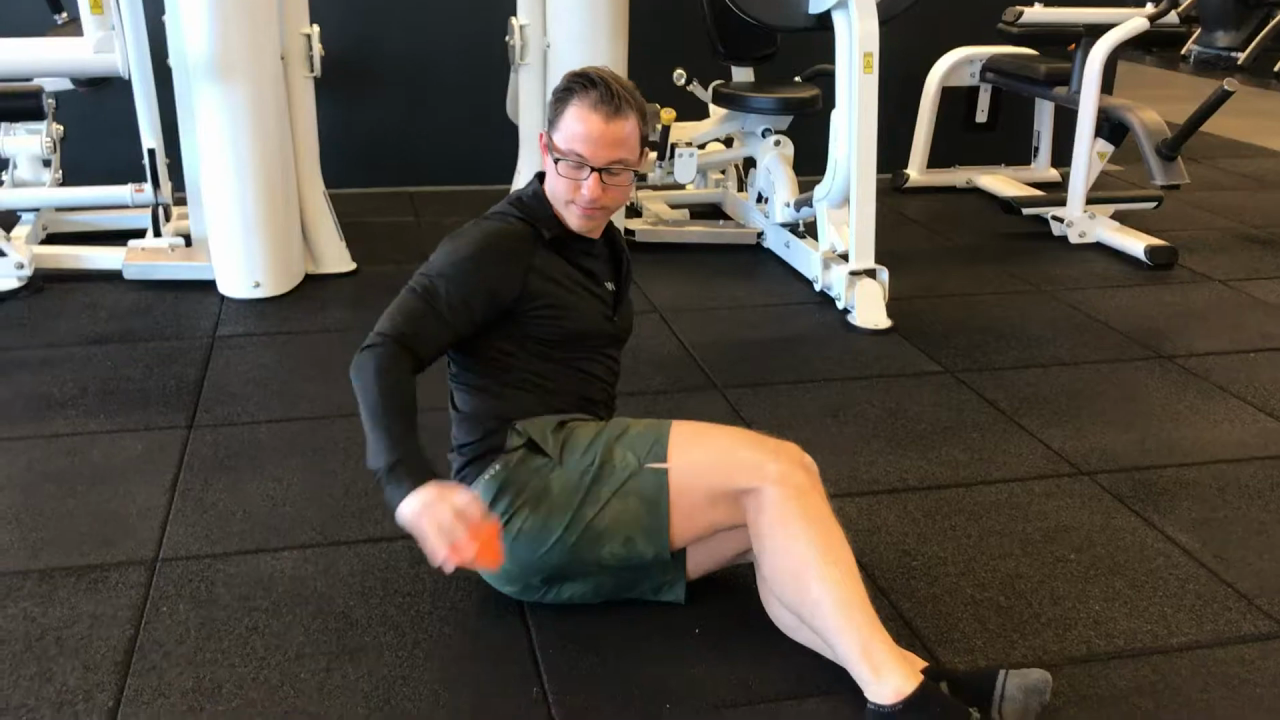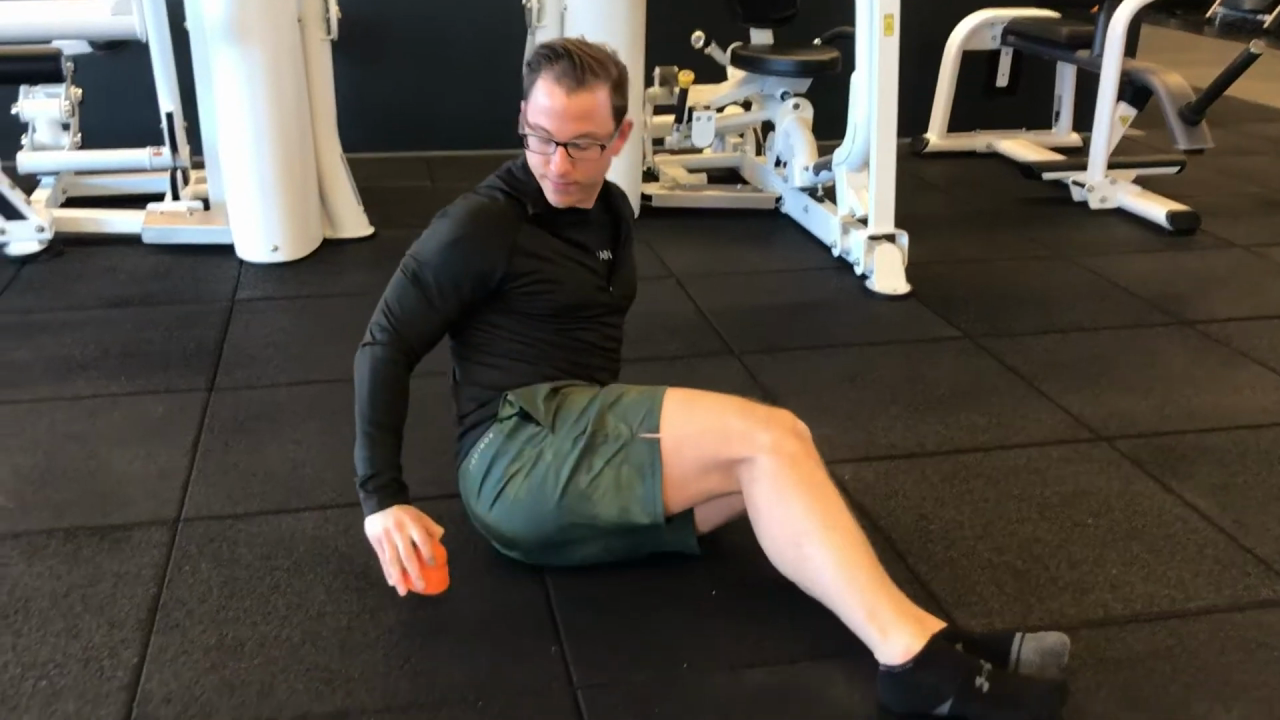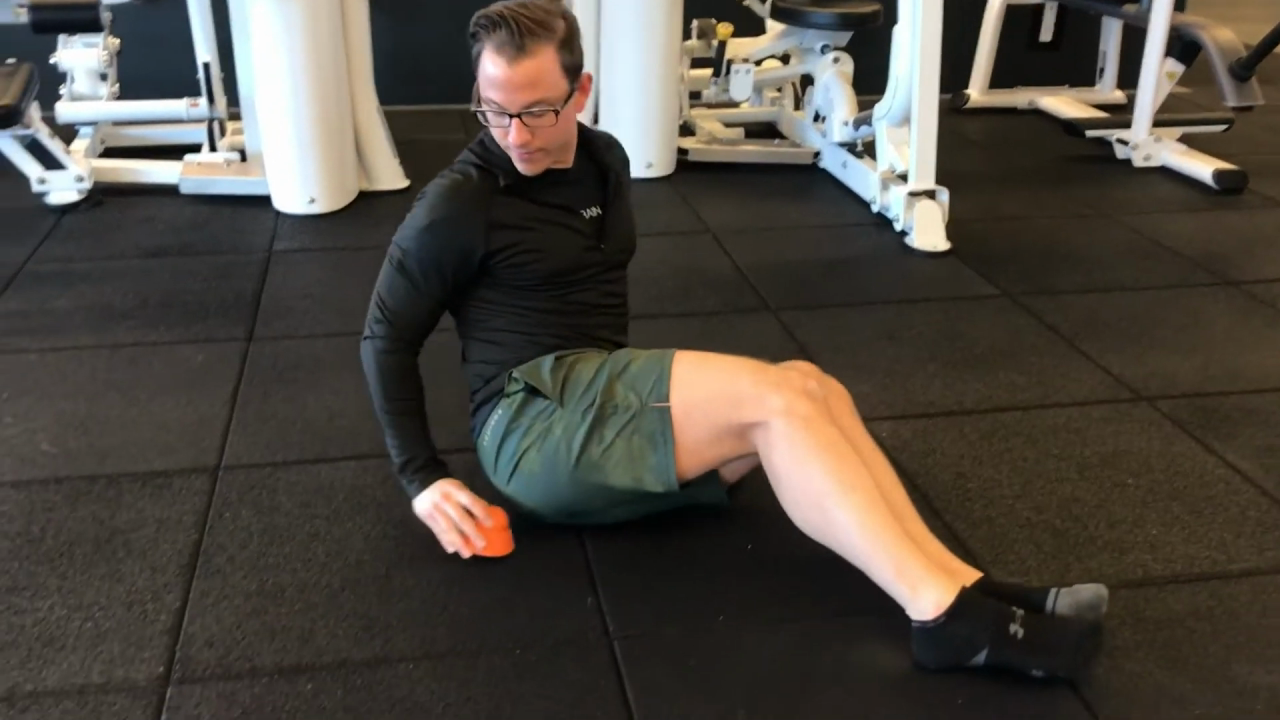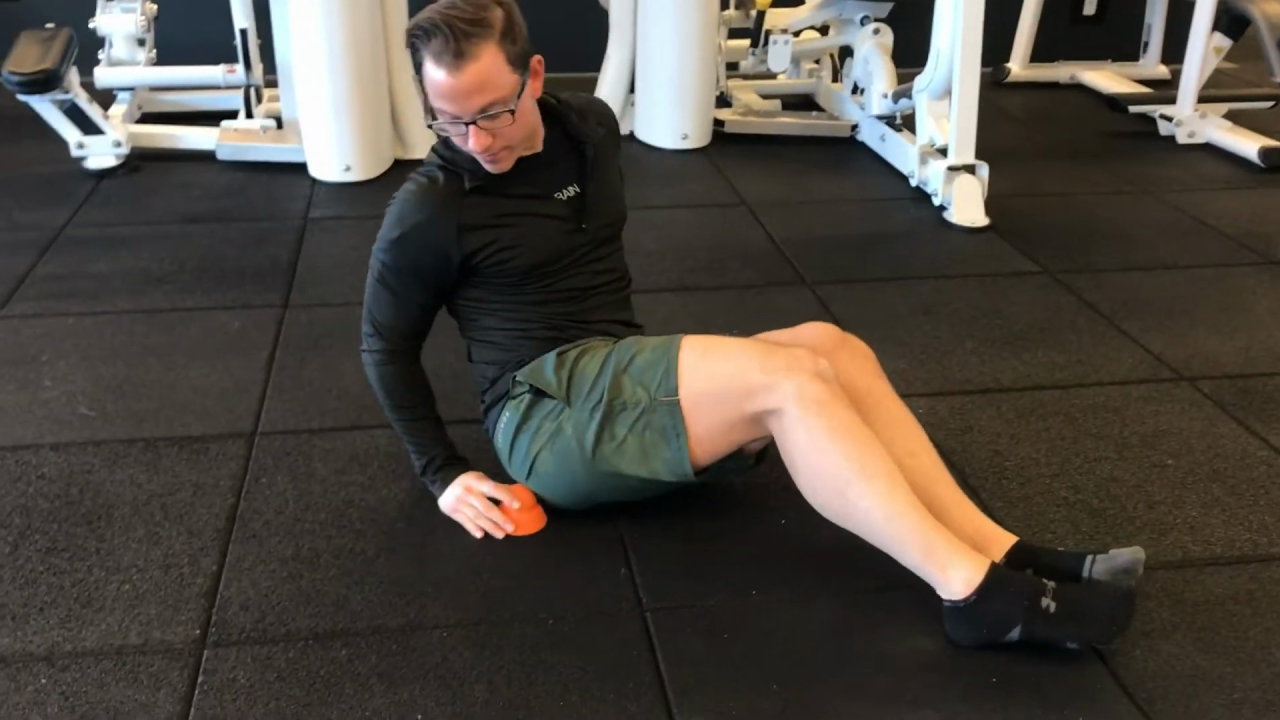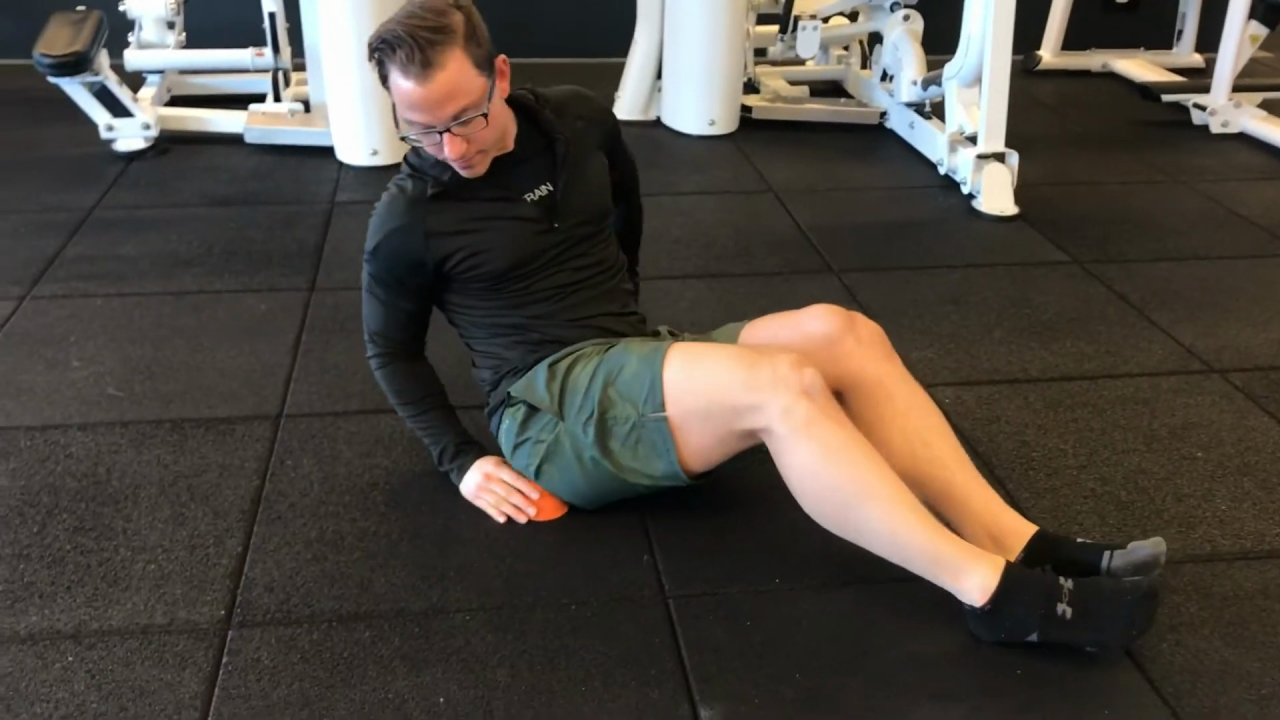
dt=0.4s
person 1, frame 1
left shoulder: (606, 248)
right shoulder: (494, 247)
right elbow: (381, 357)
left wrist: (619, 468)
right wrist: (409, 485)
left hip: (569, 516)
right hip: (518, 491)
left knee: (768, 514)
right knee: (776, 472)
person 1, frame 2
left shoulder: (610, 211)
right shoulder: (479, 226)
right elbow: (384, 349)
left wrist: (621, 426)
right wrist: (382, 497)
left hip: (580, 465)
right hip: (518, 458)
left knee: (779, 448)
right knee: (767, 438)
left ankle: (926, 640)
right ankle: (914, 660)
person 1, frame 3
left shoulder: (603, 159)
right shoulder: (457, 205)
right elbow: (386, 339)
left wrist: (625, 387)
right wrist: (422, 477)
left hip: (602, 414)
right hip: (534, 425)
left knee: (812, 392)
right knee: (778, 398)
left ankle: (962, 589)
right ankle: (945, 615)
person 1, frame 4
left shoulder: (589, 125)
right shoulder: (428, 210)
right elbow: (386, 346)
right wrist: (444, 473)
left hip: (623, 386)
right hip: (548, 414)
left knee: (833, 351)
right knee: (792, 376)
left ankle: (1000, 556)
right ankle: (975, 592)
person 1, frame 5
left shoulder: (577, 118)
right shoulder: (409, 220)
right elbow: (391, 348)
right wrist: (461, 459)
left hip: (645, 357)
right hip: (553, 410)
left knee: (841, 335)
right knee: (785, 384)
left ankle: (1015, 544)
right ankle: (998, 593)
